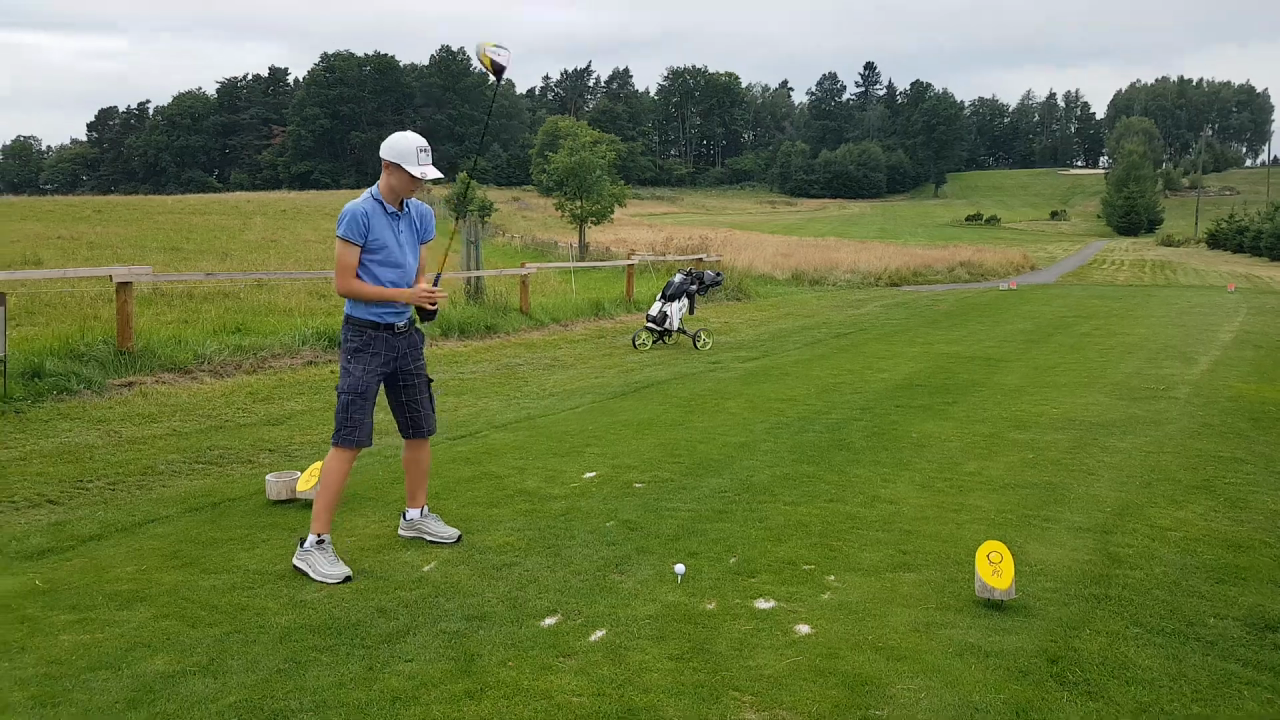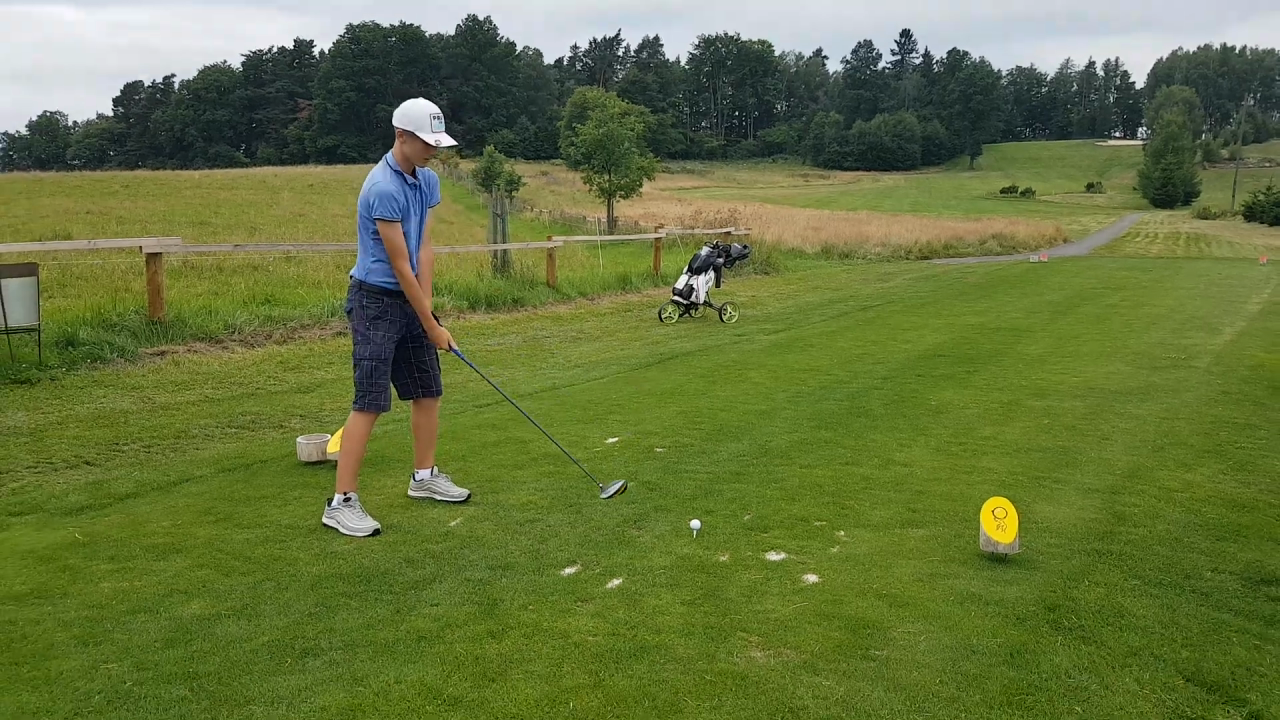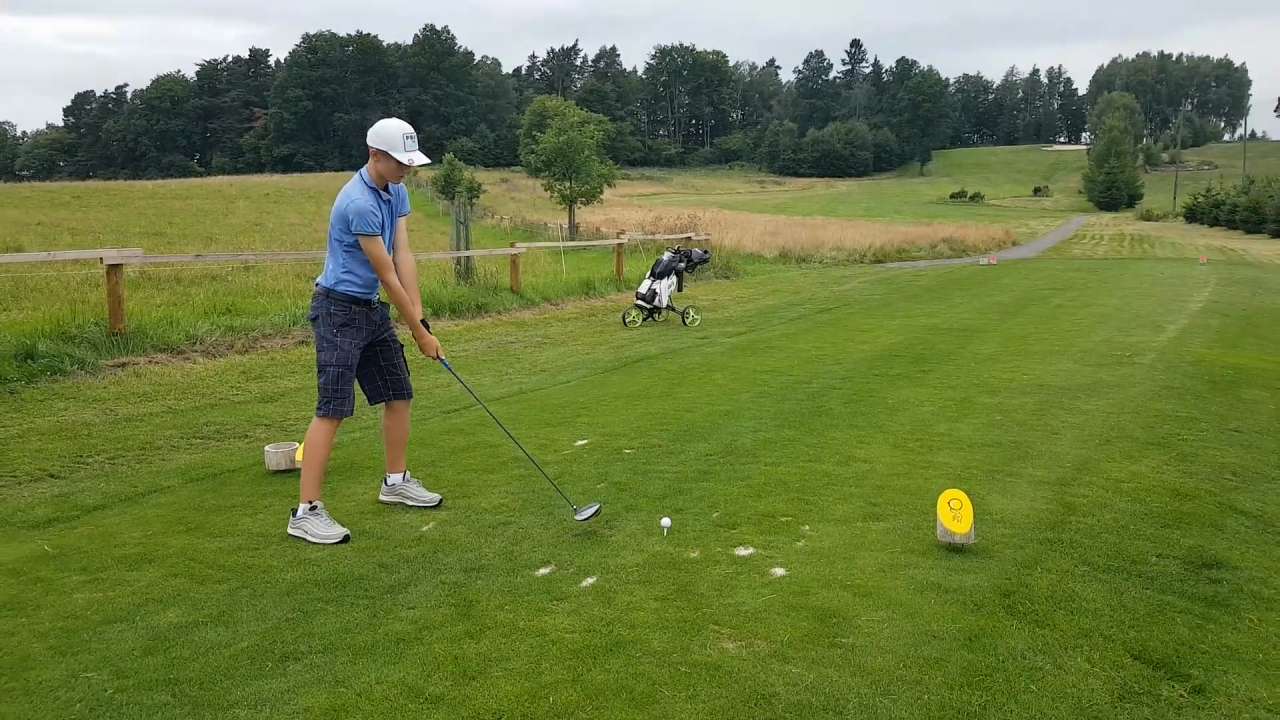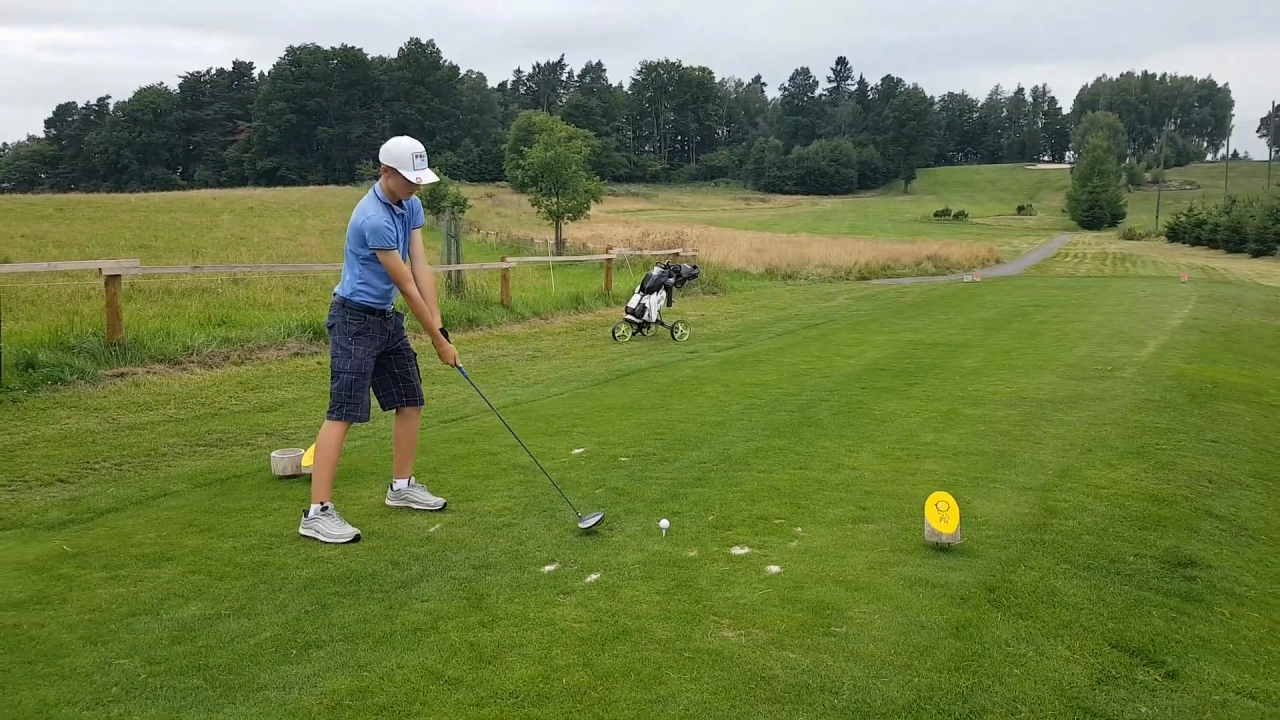
dt=0.5s
person 1, frame 1
left shoulder: (422, 214)
right shoulder: (357, 213)
right elbow: (344, 283)
left wrist: (427, 294)
right wrist: (405, 296)
left hip: (404, 334)
right hip: (364, 337)
left knee: (420, 430)
right knee: (349, 440)
left ankle: (415, 515)
right ankle: (314, 544)
person 1, frame 2
left shoulder: (427, 181)
right shoulder: (383, 188)
left elbow: (423, 249)
right elbow: (400, 266)
left wrist: (429, 308)
right wrist: (431, 325)
left hip: (406, 301)
right hip: (375, 301)
left knee: (428, 392)
right knee: (370, 401)
left ankle: (424, 476)
right ankle: (341, 502)
person 1, frame 3
left shoulder: (397, 192)
right shoulder: (359, 203)
left elbow: (403, 257)
right elbow: (387, 274)
left wrist: (420, 318)
right wrist: (419, 333)
left hip: (372, 308)
right hip: (340, 309)
left knee: (398, 395)
right knee: (333, 408)
left ankle: (396, 481)
right ankle: (306, 510)
person 1, frame 4
left shoulder: (412, 205)
right shoulder: (373, 219)
left elbow: (421, 268)
right elbow: (406, 286)
left wrist: (439, 325)
right wrist: (438, 342)
left hip: (387, 317)
right hip: (355, 319)
left knee: (410, 402)
right knee: (344, 412)
left ankle: (402, 486)
right ankle: (317, 512)
